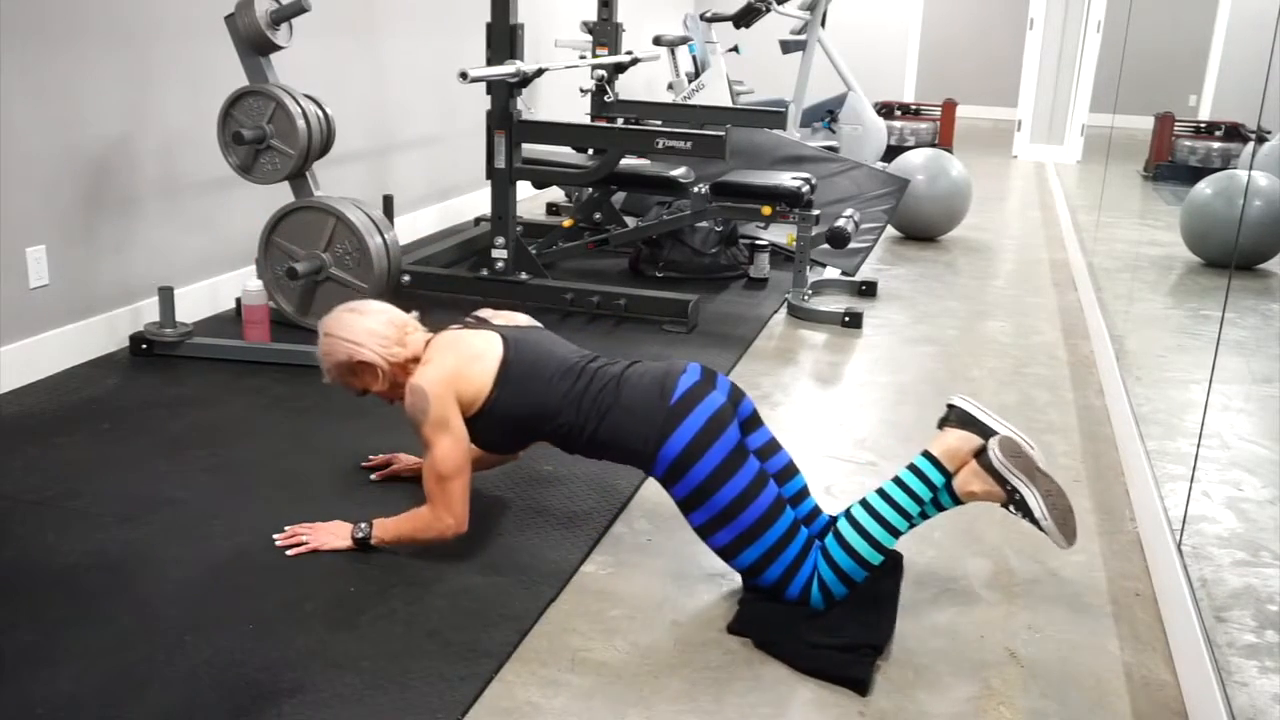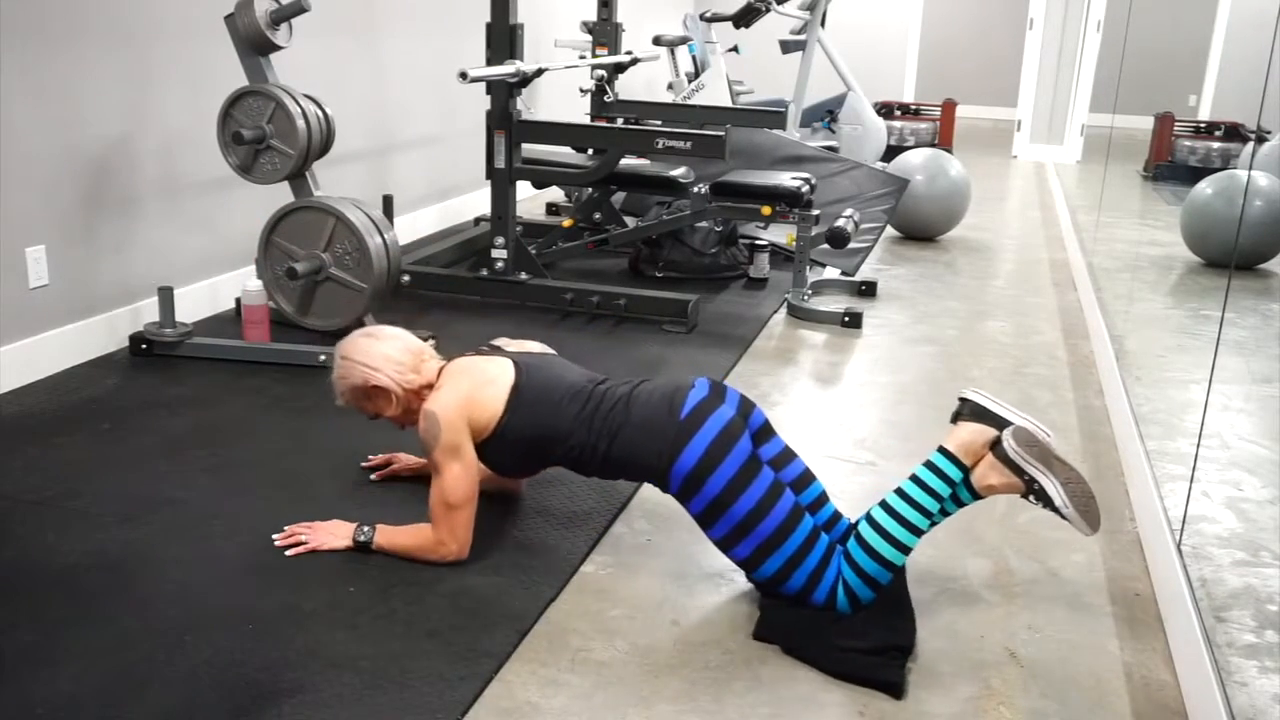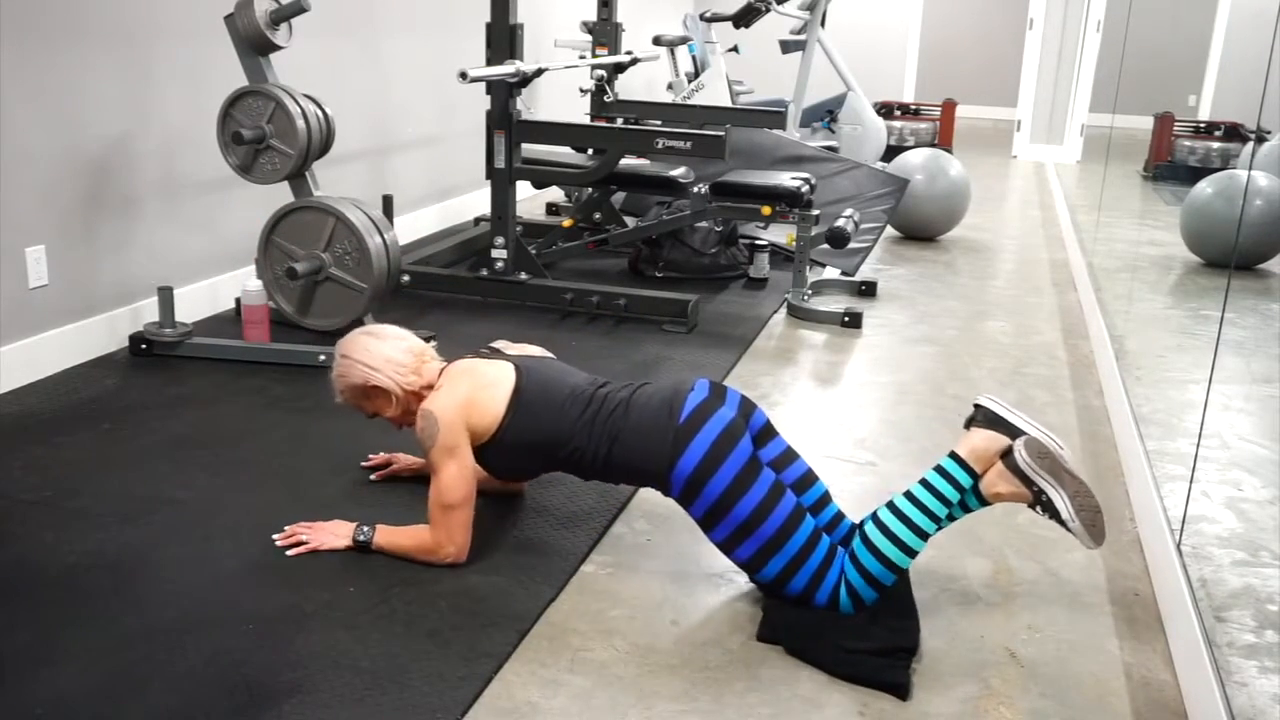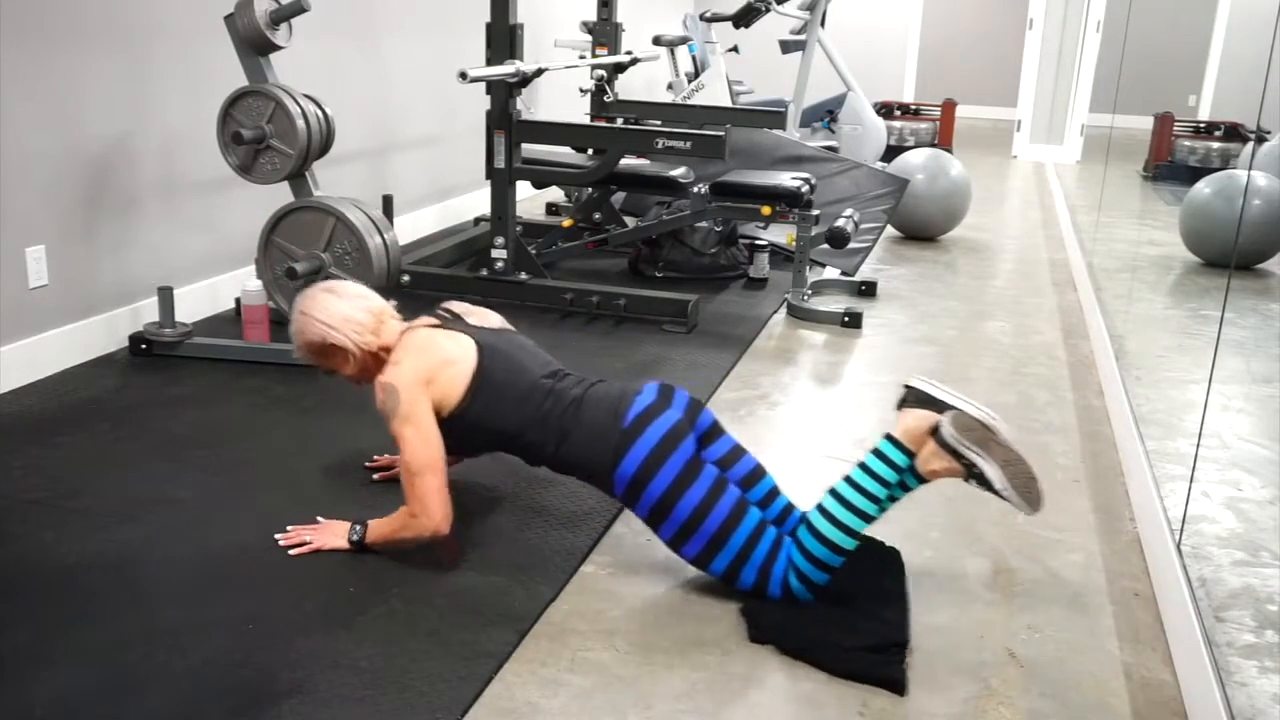
dt=0.4s
person 1, frame 1
left shoulder: (429, 383)
right shoulder: (482, 324)
left elbow: (449, 521)
left wrist: (357, 532)
right wrist: (431, 459)
left hip: (682, 437)
right hip: (703, 395)
left knee: (813, 584)
right knee: (817, 548)
left ankle: (956, 461)
right ankle: (962, 455)
person 1, frame 2
left shoulder: (441, 409)
right shoulder: (494, 356)
left elbow: (451, 543)
right elbow: (515, 465)
left wrist: (360, 534)
right wrist: (433, 465)
left hip: (695, 450)
right hip: (713, 407)
left knee: (837, 587)
right knee: (840, 553)
left ankle: (971, 453)
right ankle: (978, 450)
person 1, frame 3
left shoulder: (440, 411)
right shoulder: (491, 356)
left elbow: (448, 546)
right elbow: (514, 460)
left wrist: (358, 534)
right wrist: (432, 465)
left hip: (693, 453)
right hip: (713, 411)
left knee: (841, 586)
right knee: (844, 548)
left ankle: (983, 466)
right ankle: (985, 449)
person 1, frame 4
left shoulder: (397, 378)
right shoulder: (454, 313)
left elbow: (430, 523)
left wrist: (355, 535)
right wrist: (429, 457)
left hip: (641, 452)
right hip: (663, 410)
left knee: (789, 573)
right knee: (795, 541)
left ankle: (916, 443)
right ankle: (920, 434)
